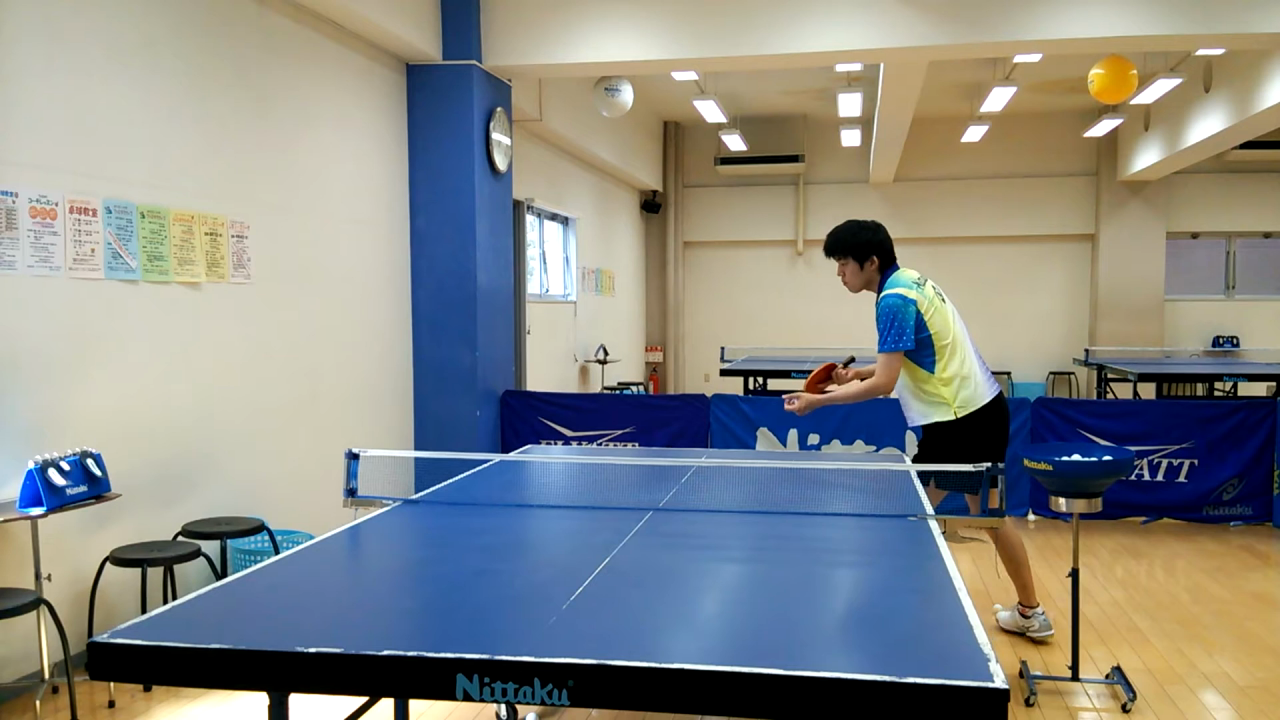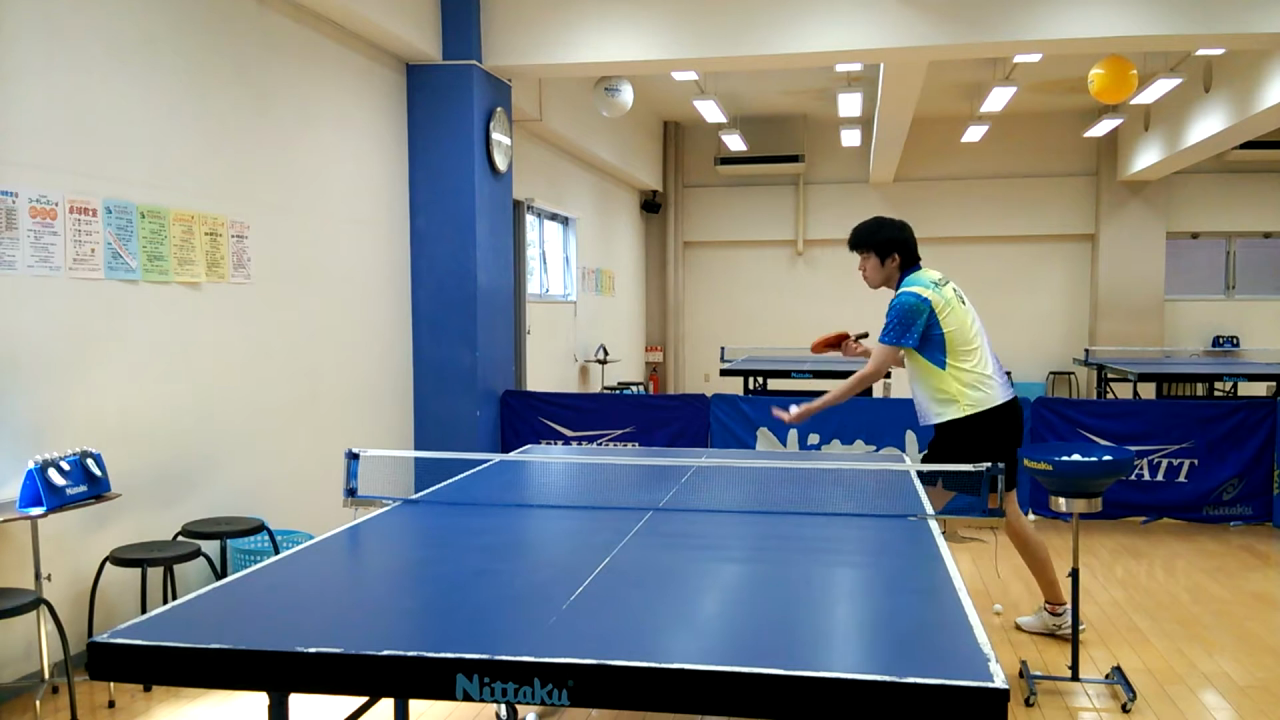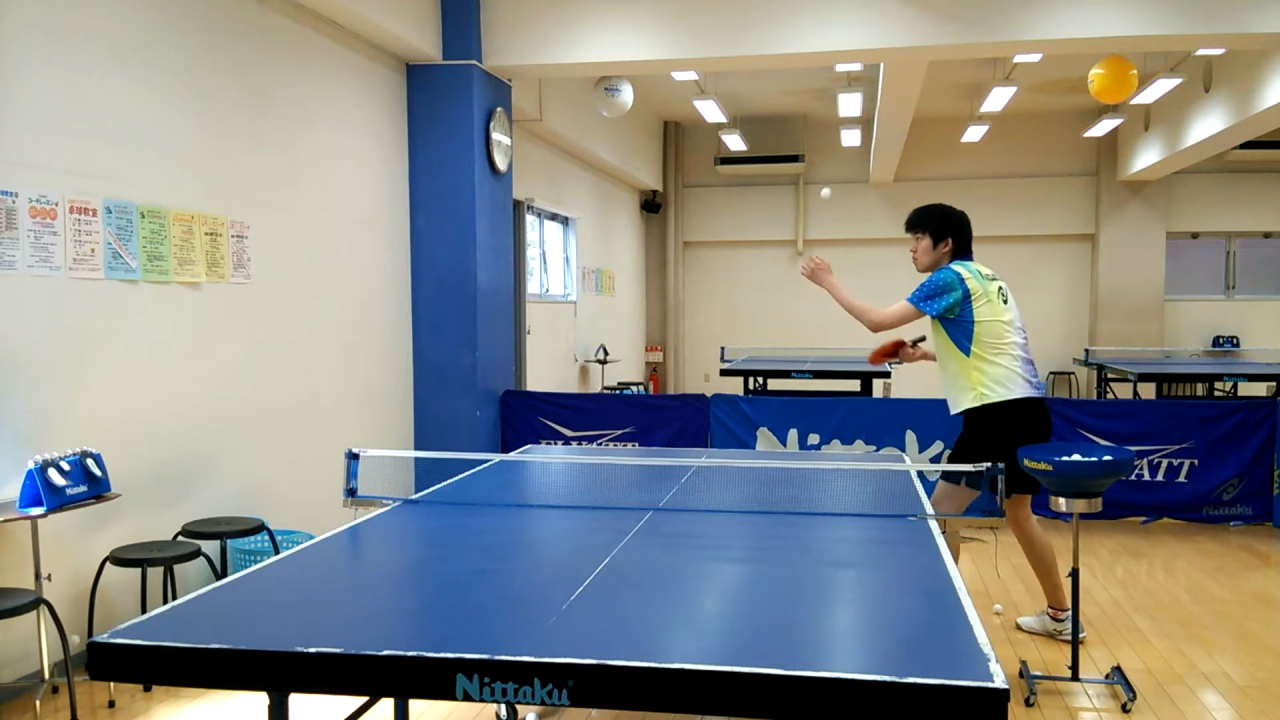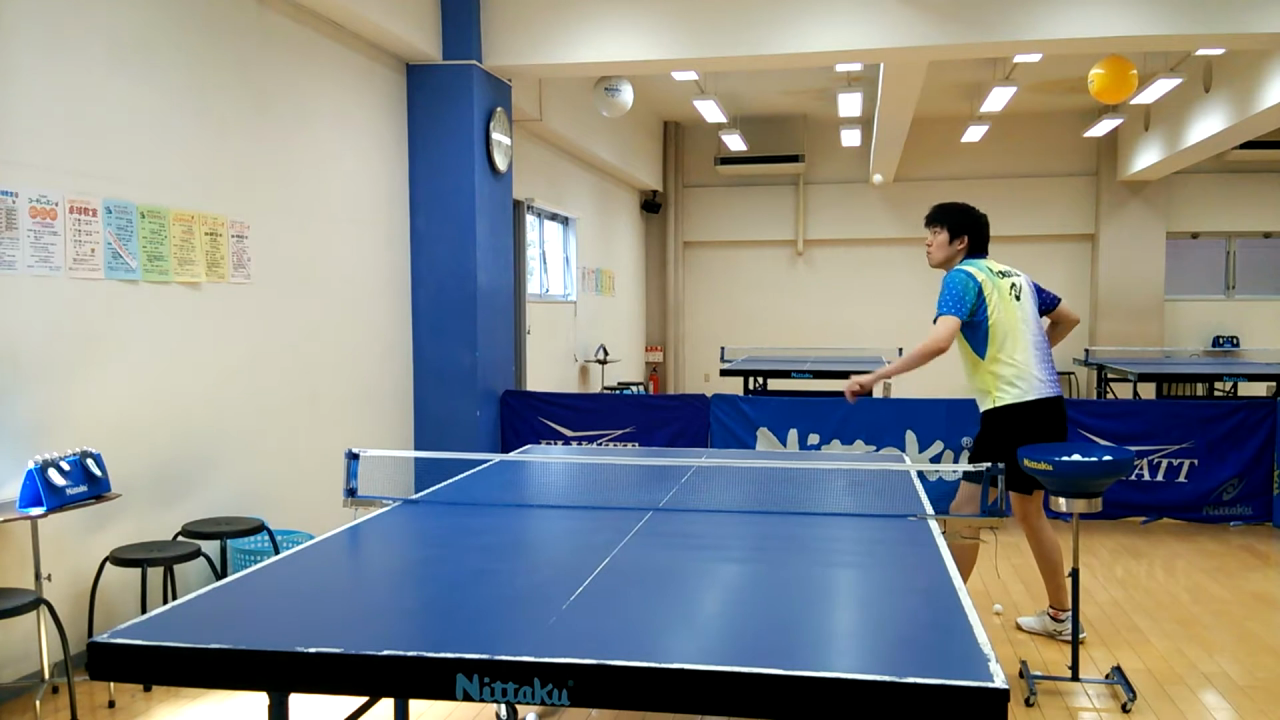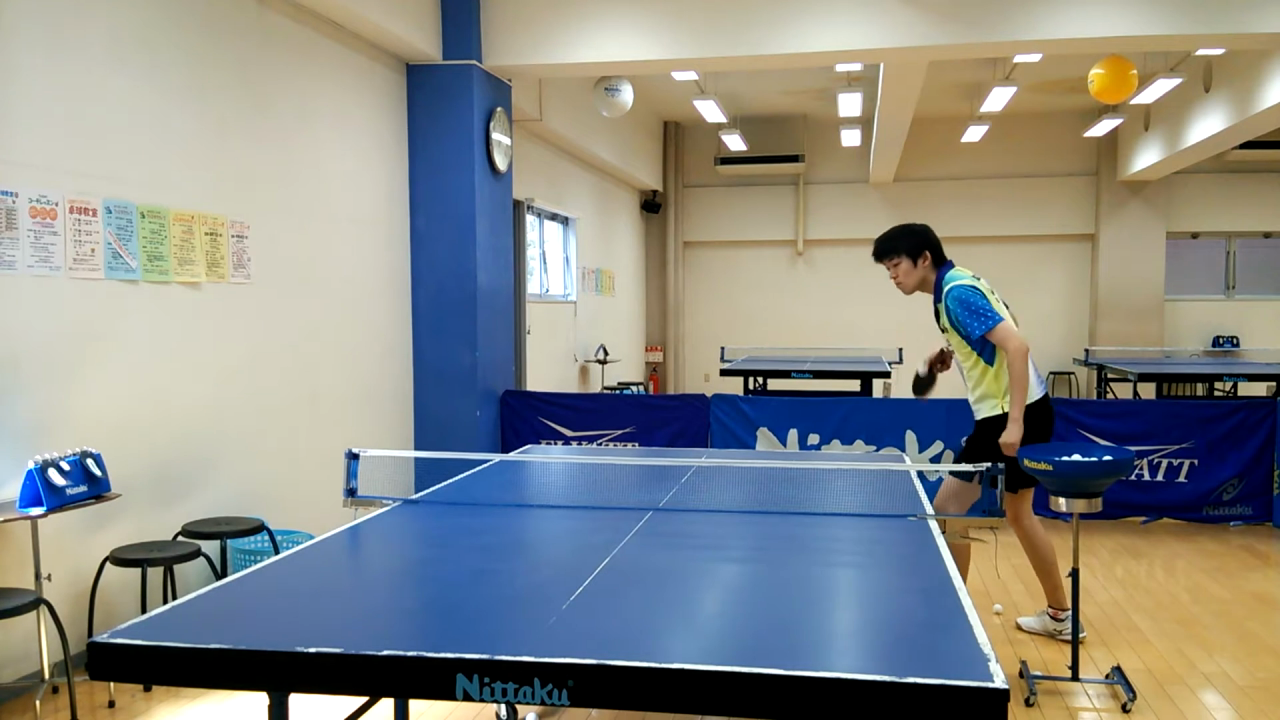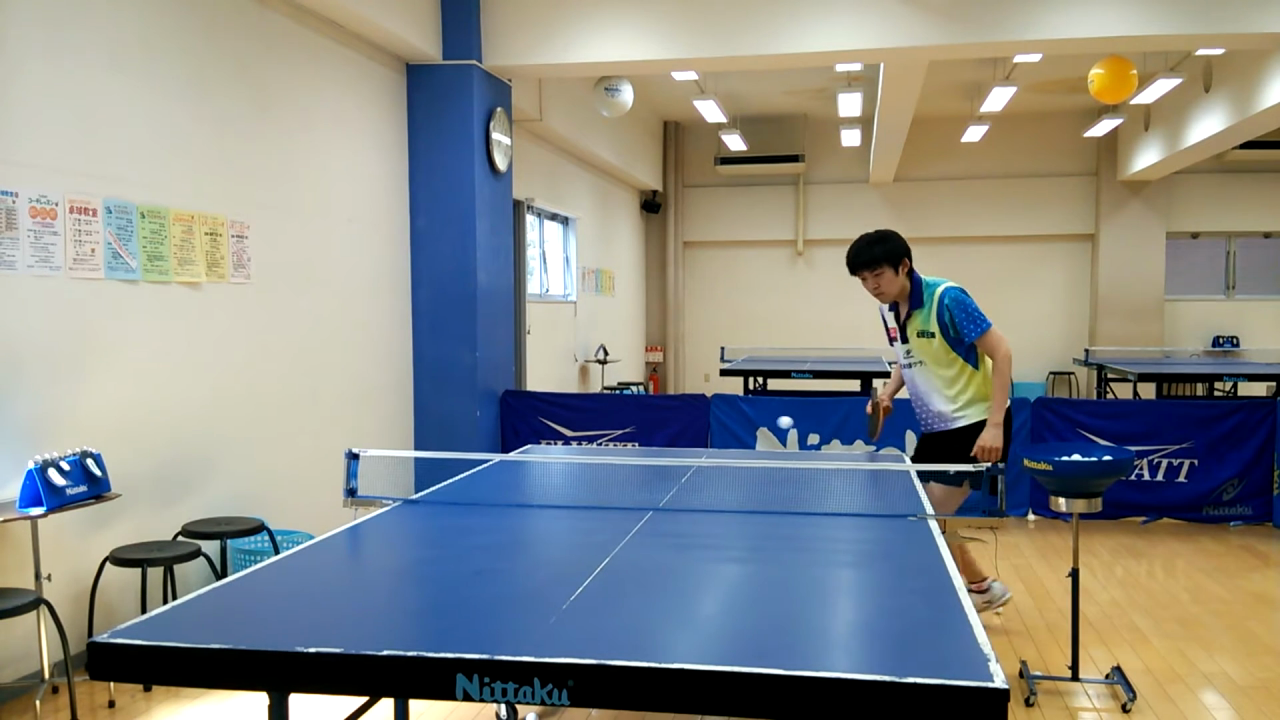
dt=0.3s
person 1, frame 1
left shoulder: (894, 300)
right shoulder: (911, 282)
left elbow: (885, 384)
left wrist: (820, 400)
right wrist: (856, 373)
left hip: (960, 421)
right hip: (985, 409)
right knee: (990, 511)
right ankle: (1030, 612)
person 1, frame 2
left shoulder: (910, 298)
right shoulder: (934, 284)
left elbow: (872, 374)
left wrist: (811, 408)
right wrist: (869, 350)
left hip: (972, 421)
right hip: (1000, 411)
right knee: (1008, 512)
right ankle: (1059, 611)
person 1, frame 3
left shoulder: (952, 278)
right shoulder: (985, 279)
left elbow: (879, 321)
left wrist: (829, 283)
right wrist: (927, 354)
left hip: (997, 415)
right hip: (1029, 410)
left knee: (941, 513)
right knee: (1020, 515)
right ankle: (1060, 615)
person 1, frame 4
left shoulder: (960, 279)
right shoulder: (1016, 278)
left elbow: (940, 341)
right elbow: (1068, 318)
left wrist: (876, 376)
left hip: (1011, 413)
right hip: (1047, 406)
left knee: (964, 513)
right knee: (1030, 511)
right ankle: (1061, 616)
person 1, frame 5
left shoulder: (958, 292)
right shoulder: (961, 284)
left elbow: (1018, 346)
left wrist: (1015, 422)
right wrist: (952, 352)
left hip: (1010, 416)
right hip: (1026, 411)
left knee: (947, 511)
right knee: (1019, 512)
right ankle: (1060, 614)
person 1, frame 6
left shoulder: (947, 298)
right shoulder: (888, 306)
left elbow: (1000, 353)
left wrist: (995, 425)
right wrist: (887, 392)
left hip: (971, 422)
right hip: (936, 426)
left knee: (931, 519)
right ankle: (982, 585)
